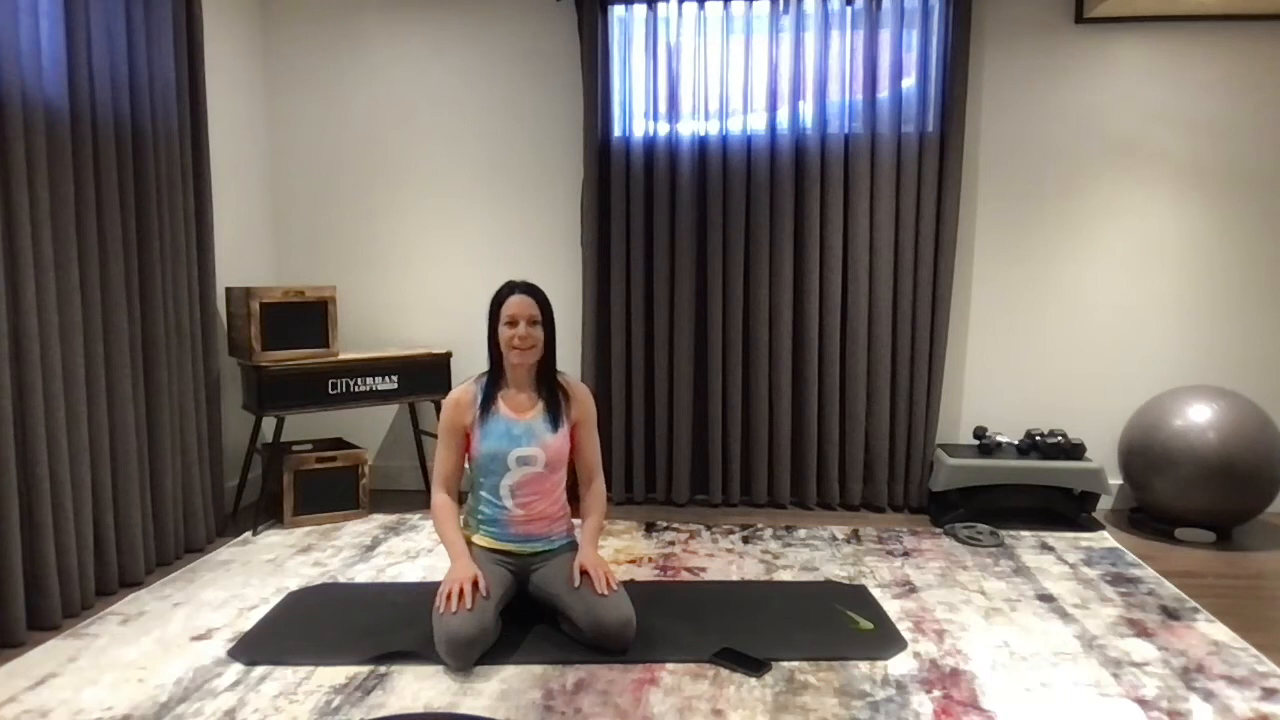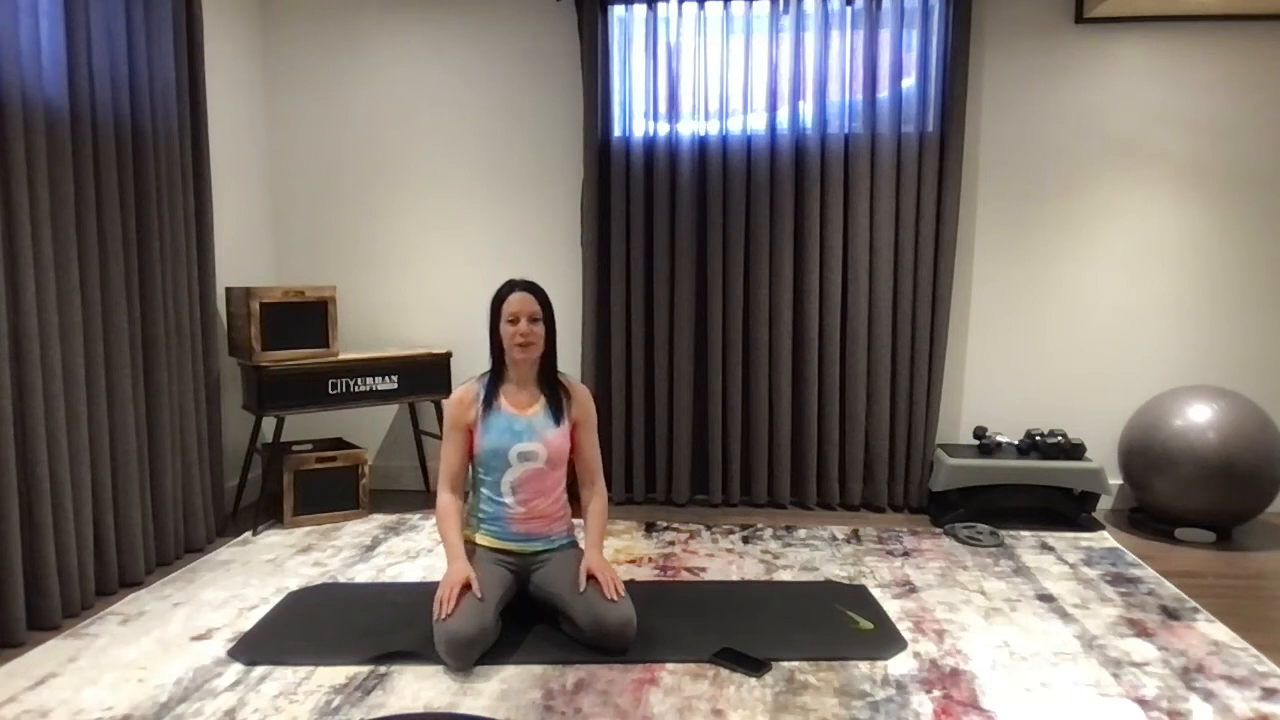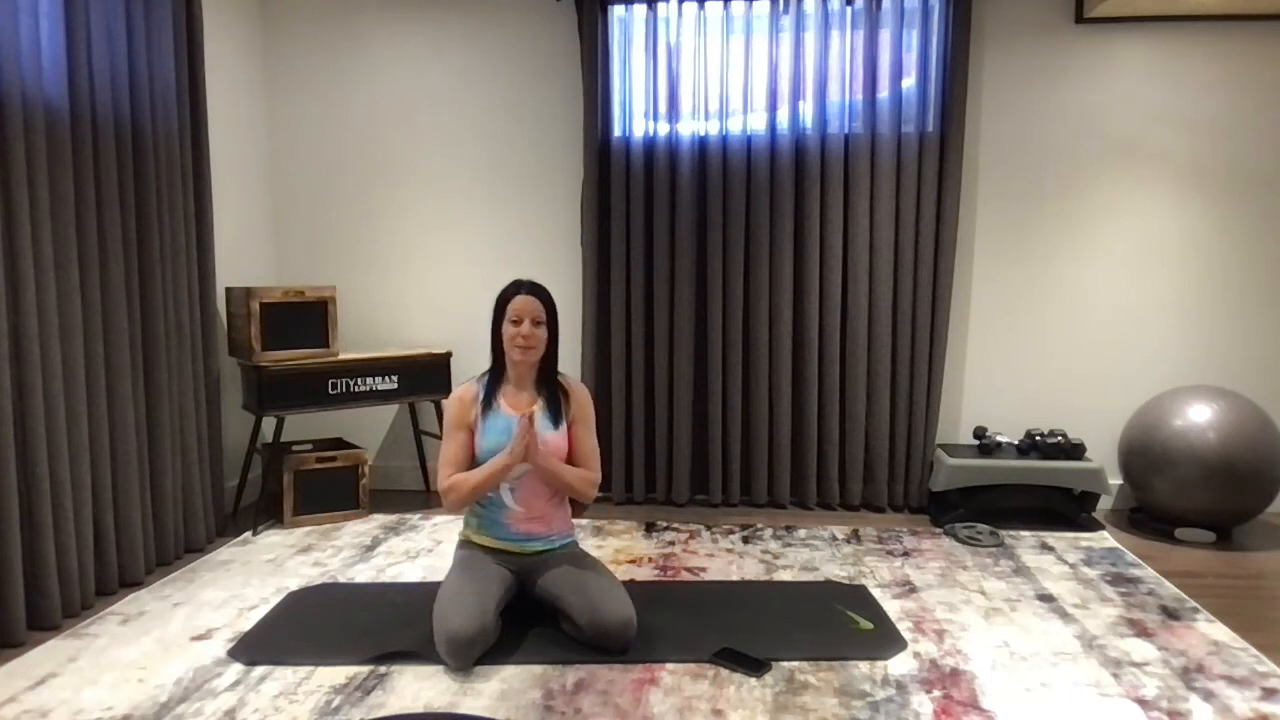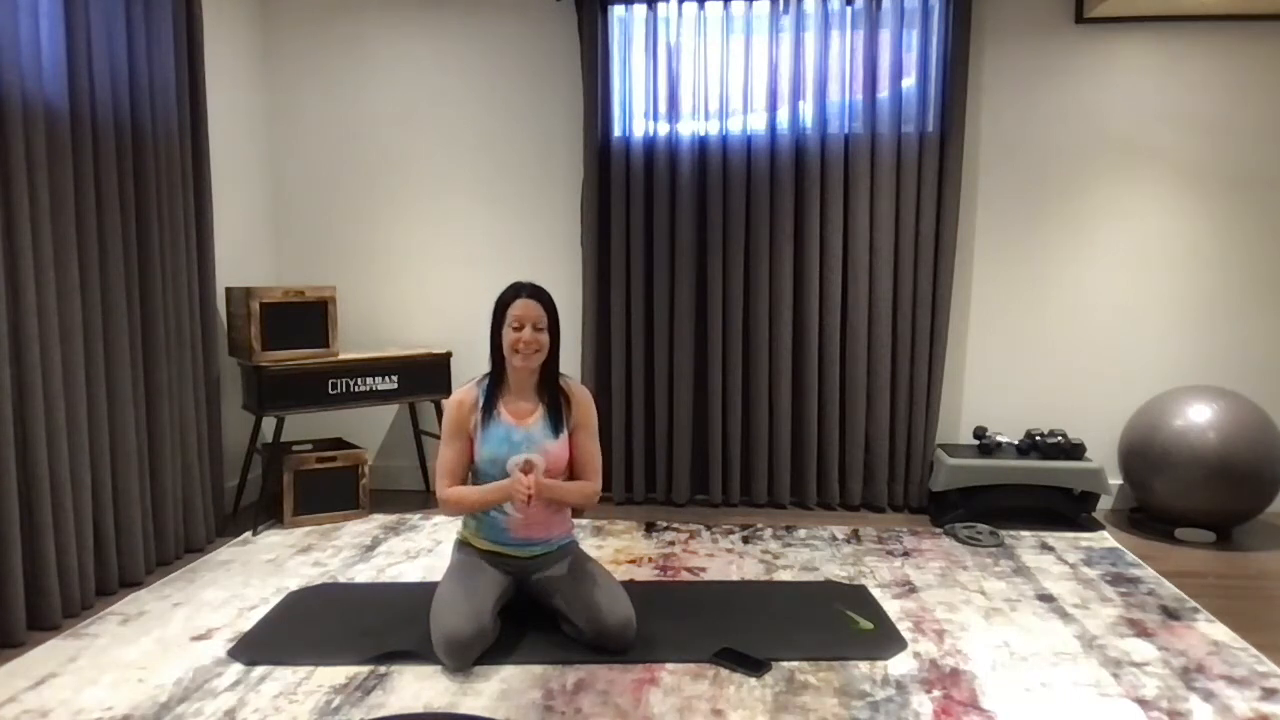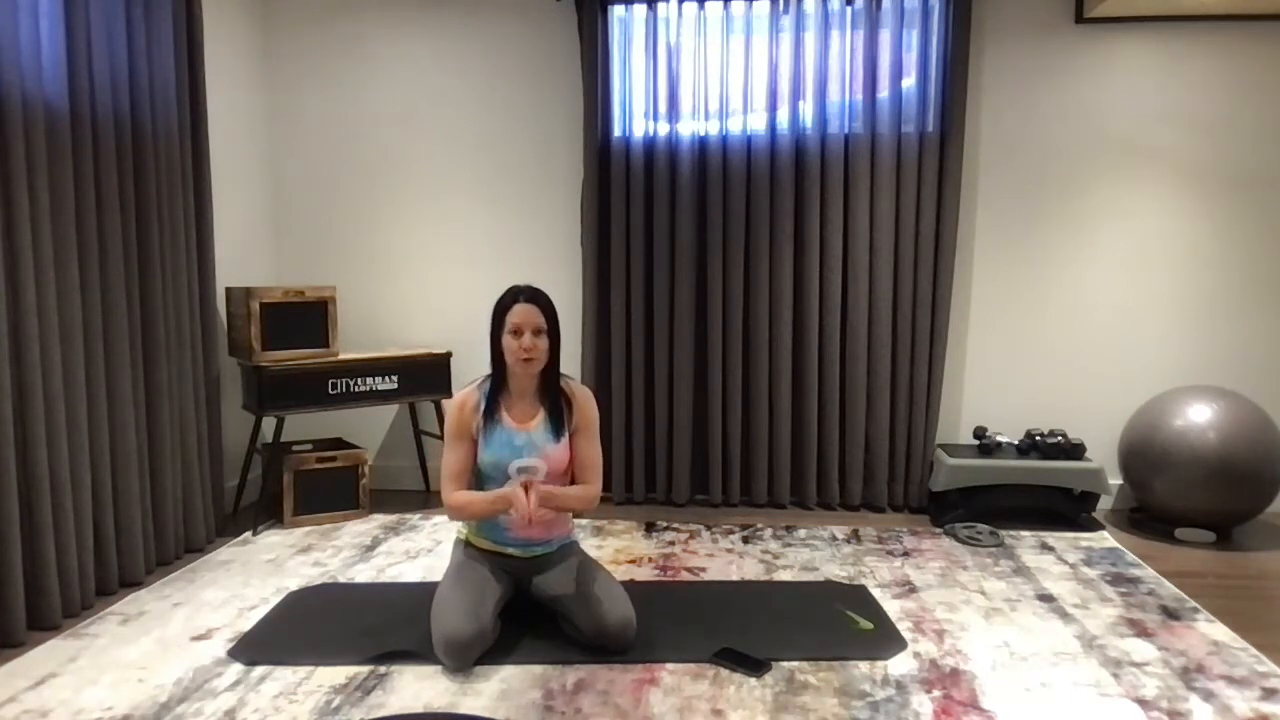
dt=1s
person 1, frame 1
left shoulder: (574, 397)
right shoulder: (464, 402)
left elbow: (593, 481)
right elbow: (443, 492)
left wrist: (589, 545)
right wrist: (460, 558)
left hip: (555, 547)
right hip: (487, 547)
left knee: (617, 628)
right knee: (458, 641)
left ankle: (540, 599)
right ankle: (499, 602)
person 1, frame 2
left shoulder: (574, 397)
right shoulder: (467, 400)
left elbow: (592, 483)
right elbow: (449, 490)
left wrist: (594, 550)
right wrist: (457, 559)
left hip: (555, 547)
right hip: (487, 547)
left knee: (618, 628)
right knee: (458, 641)
left ankle: (536, 597)
right ankle: (503, 600)
person 1, frame 3
left shoulder: (572, 396)
right shoulder: (467, 399)
left elbow: (589, 487)
right elbow: (450, 495)
left wrist: (538, 455)
right wrist: (509, 456)
left hip: (555, 547)
right hip: (486, 548)
left knee: (618, 628)
right knee: (459, 642)
left ankle: (536, 595)
right ankle: (506, 598)
person 1, frame 4
left shoulder: (575, 400)
right shoulder: (466, 403)
left elbow: (591, 491)
right elbow: (447, 497)
left wrist: (542, 486)
right wrist: (508, 488)
left hip: (555, 550)
right hip: (483, 551)
left knee: (618, 629)
right knee: (456, 644)
left ankle: (538, 596)
right ankle: (504, 598)
person 1, frame 5
left shoulder: (577, 401)
right shoulder: (467, 405)
left elbow: (590, 494)
right elbow: (453, 501)
left wrist: (542, 493)
right wrist: (508, 497)
left hip: (555, 550)
right hip: (484, 550)
left knee: (619, 629)
right knee: (456, 645)
left ankle: (533, 595)
right ankle: (504, 598)
